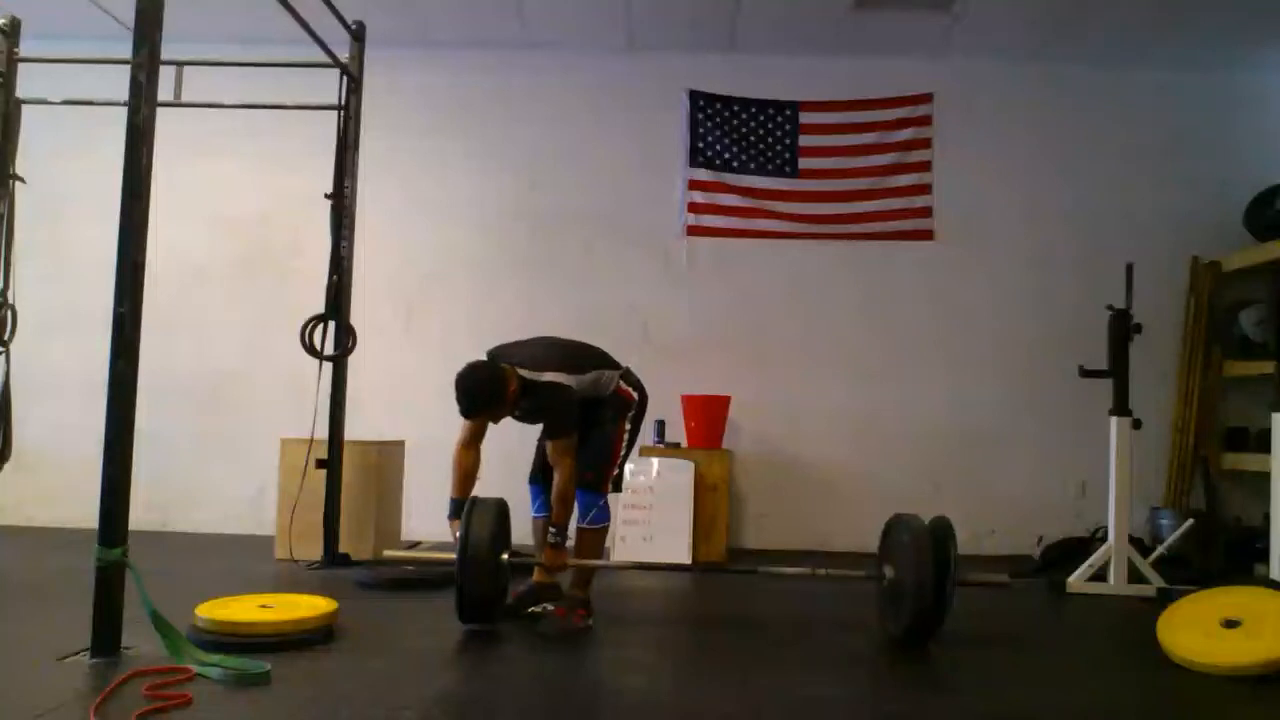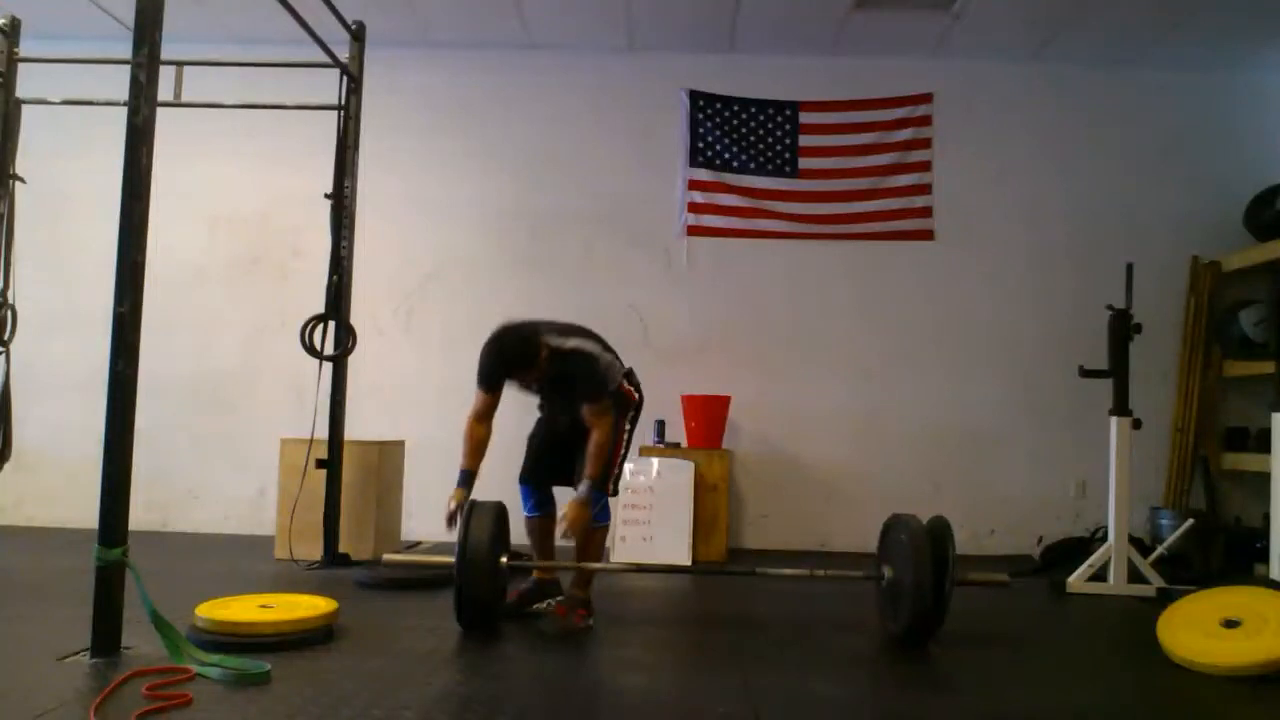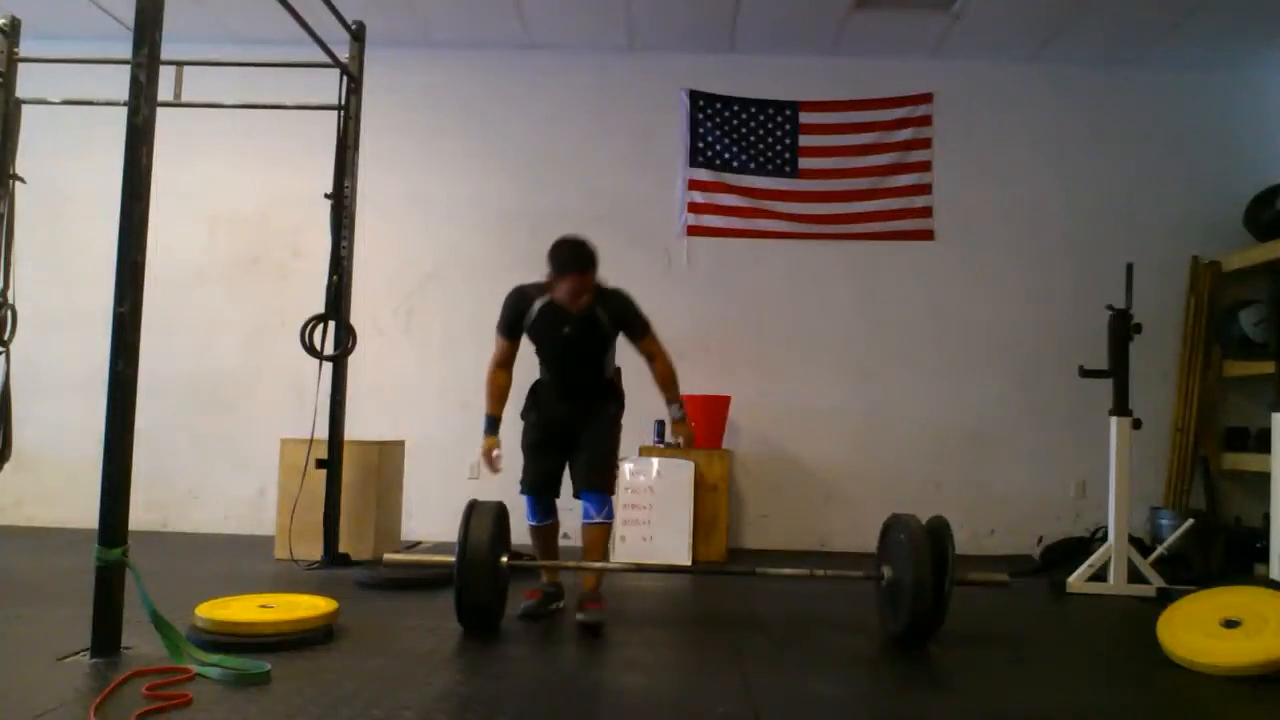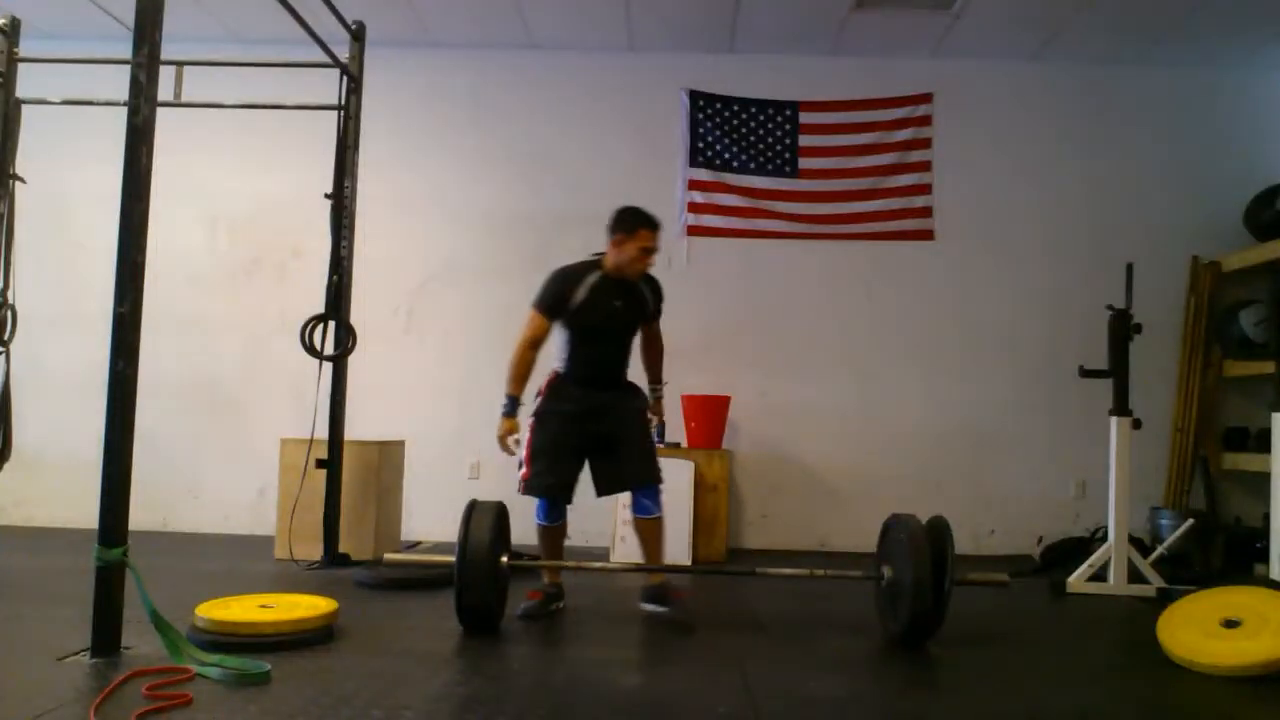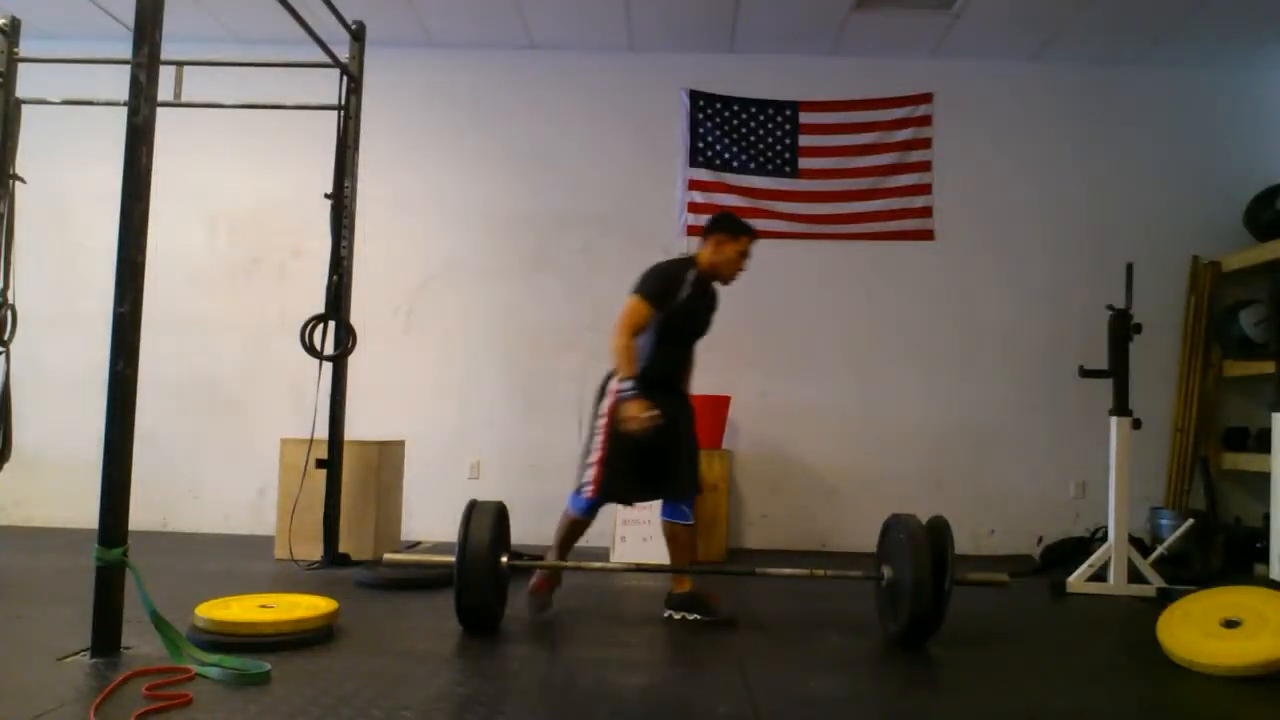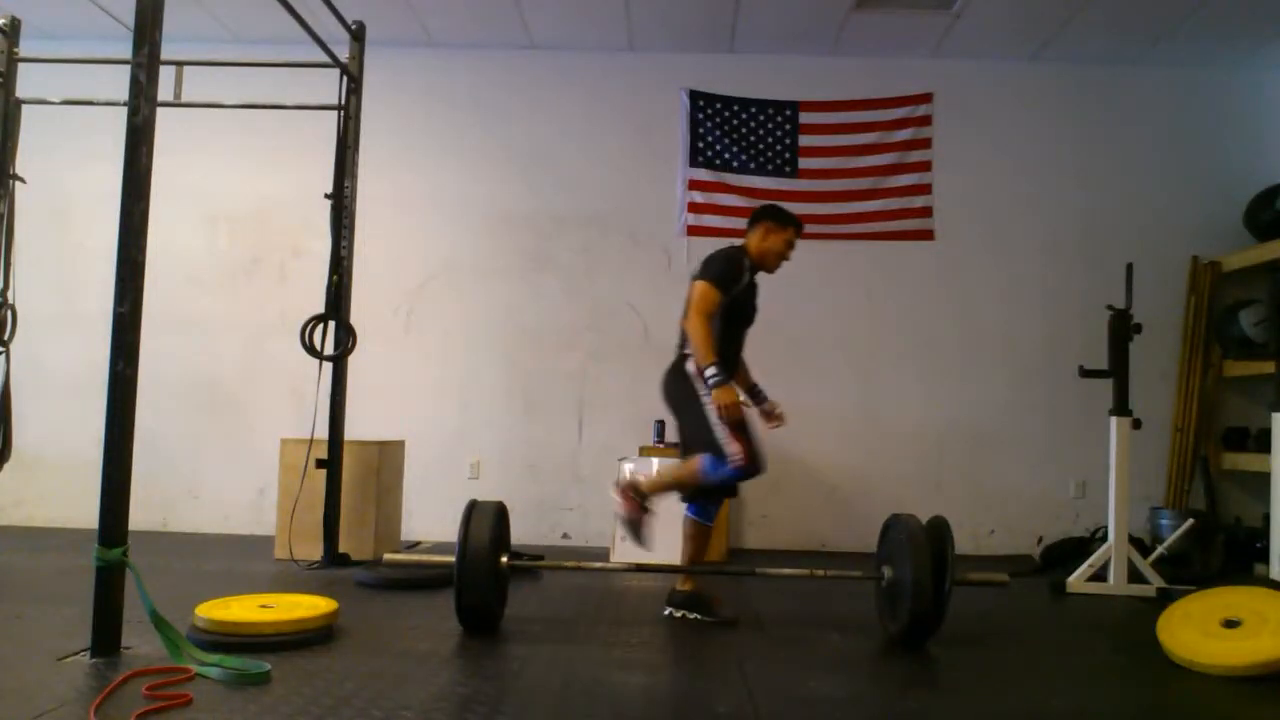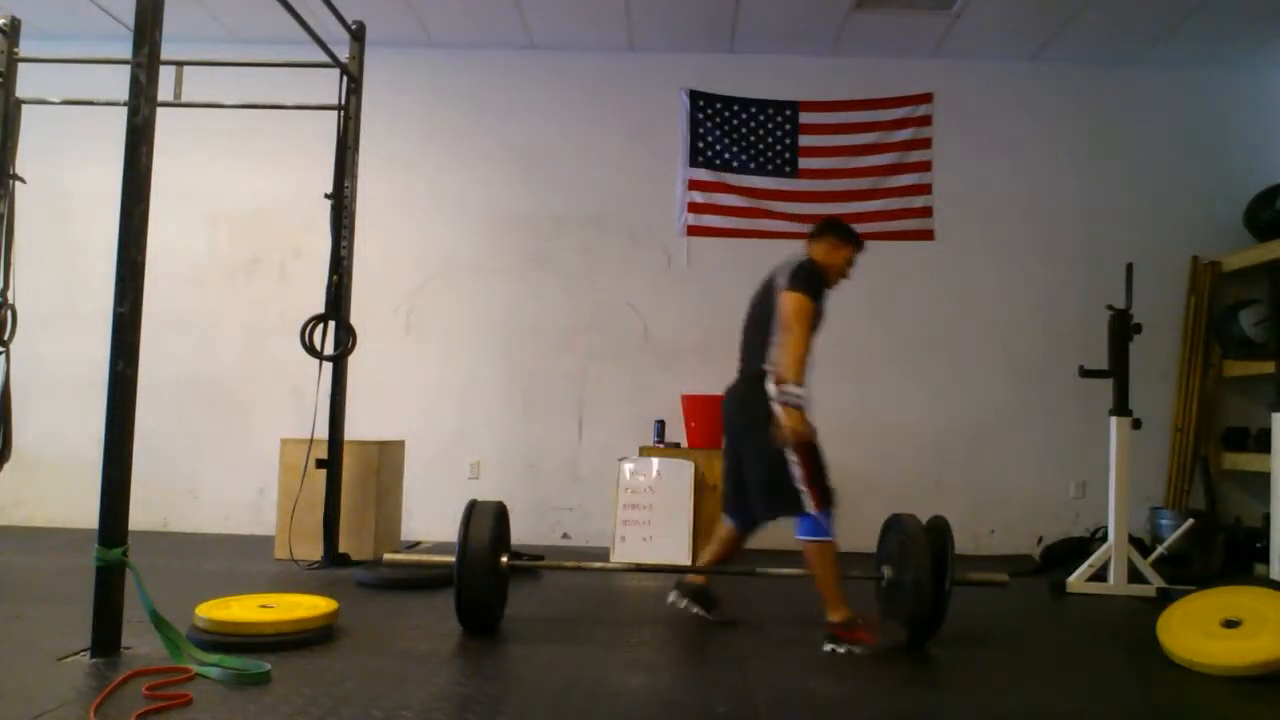
dt=0.3s
person 1, frame 1
left shoulder: (551, 392)
right shoulder: (487, 377)
left elbow: (563, 469)
right elbow: (467, 446)
left wrist: (556, 540)
right wrist: (456, 513)
left hip: (617, 399)
right hip: (578, 399)
left knee: (590, 487)
right knee: (540, 483)
left ankle: (578, 598)
right ankle: (544, 585)
person 1, frame 2
left shoulder: (578, 359)
right shoulder: (498, 354)
left elbow: (601, 431)
right elbow: (480, 418)
left wrist: (584, 497)
right wrist: (464, 484)
left hip: (613, 399)
right hip: (564, 401)
left knee: (593, 491)
right knee: (532, 482)
left ankle: (579, 598)
right ankle: (545, 581)
person 1, frame 3
left shoulder: (614, 304)
right shoulder: (523, 301)
left elbow: (656, 358)
right elbow: (501, 365)
left wrist: (677, 414)
right wrist: (491, 428)
left hip: (600, 401)
right hip: (549, 399)
left knee: (595, 491)
right knee: (537, 492)
left ankle: (591, 593)
right ankle: (550, 587)
person 1, frame 4
left shoulder: (647, 290)
right shoulder: (569, 281)
left elbow: (652, 340)
right elbow: (529, 344)
left wrist: (656, 393)
right wrist: (510, 409)
left hip: (619, 396)
right hip: (566, 395)
left knee: (645, 484)
right knee: (550, 493)
left ankle: (656, 584)
right ankle: (551, 586)
person 1, frame 5
left shoulder: (707, 295)
right shoulder: (668, 276)
right elbow: (623, 333)
left wrist: (681, 401)
right wrist: (629, 396)
left hip: (665, 400)
right hip: (632, 394)
left knee: (680, 493)
right knee: (597, 489)
left ankle: (682, 592)
right ankle: (551, 568)
person 1, frame 6
left shoulder: (748, 282)
right shoulder: (727, 262)
right elbow: (695, 318)
left wrist: (761, 398)
right wrist: (719, 380)
left hip: (716, 384)
right hip: (696, 376)
left knee: (711, 489)
right knee: (736, 459)
left ankle: (685, 591)
right ankle: (639, 489)
person 1, frame 7
left shoulder: (784, 279)
right shoulder: (805, 270)
right elbow: (793, 331)
left wrist: (789, 401)
right wrist: (792, 403)
left hip: (743, 399)
right hip: (764, 399)
left knee: (751, 505)
right knee: (813, 501)
left ankle: (694, 585)
right ankle: (839, 621)
